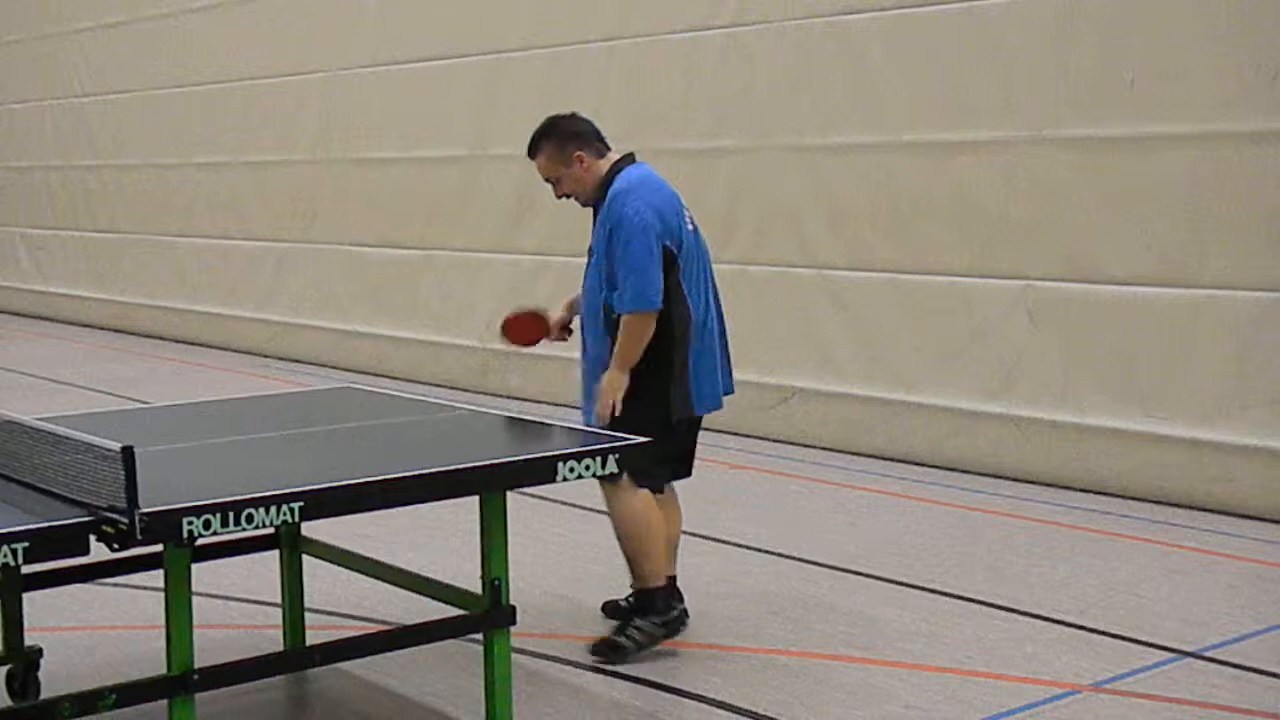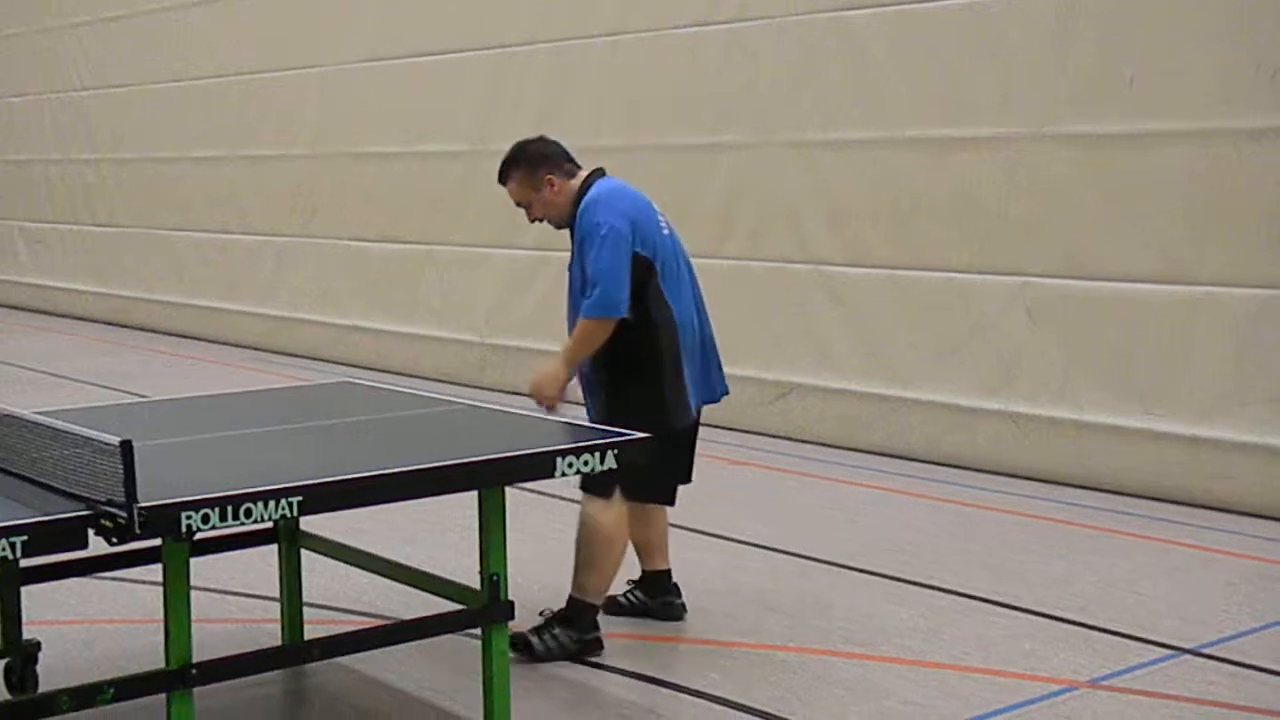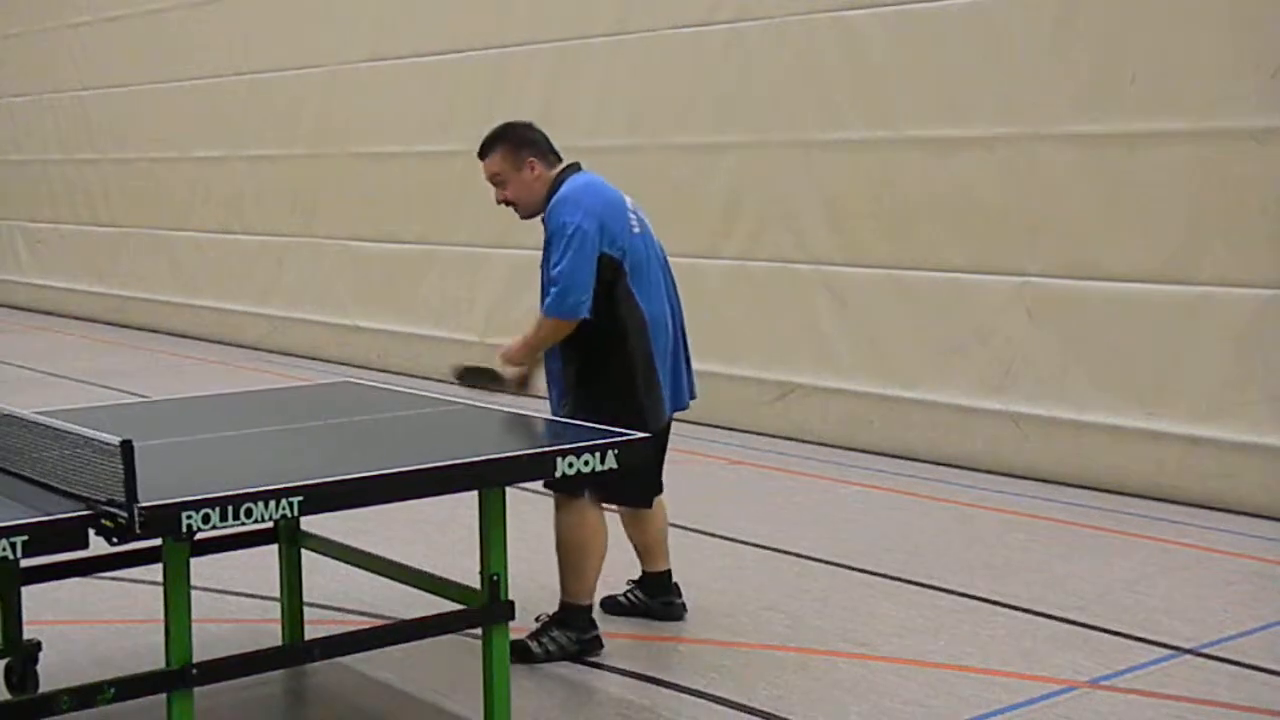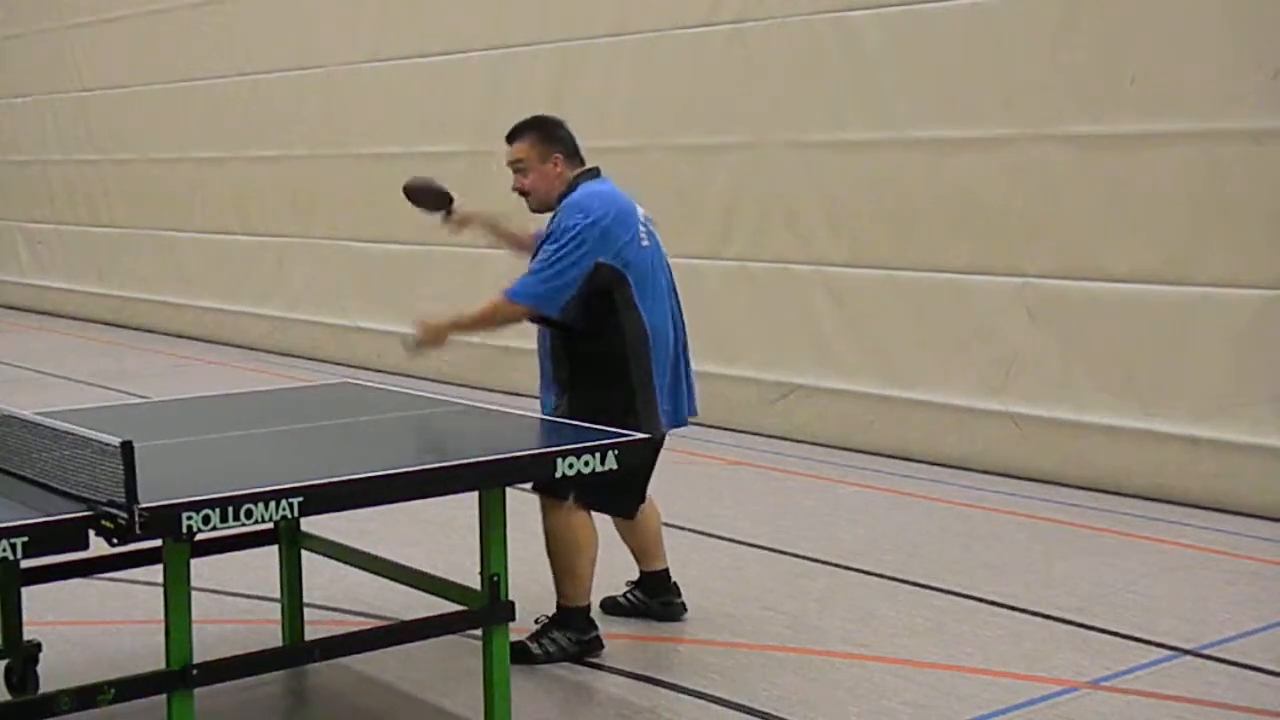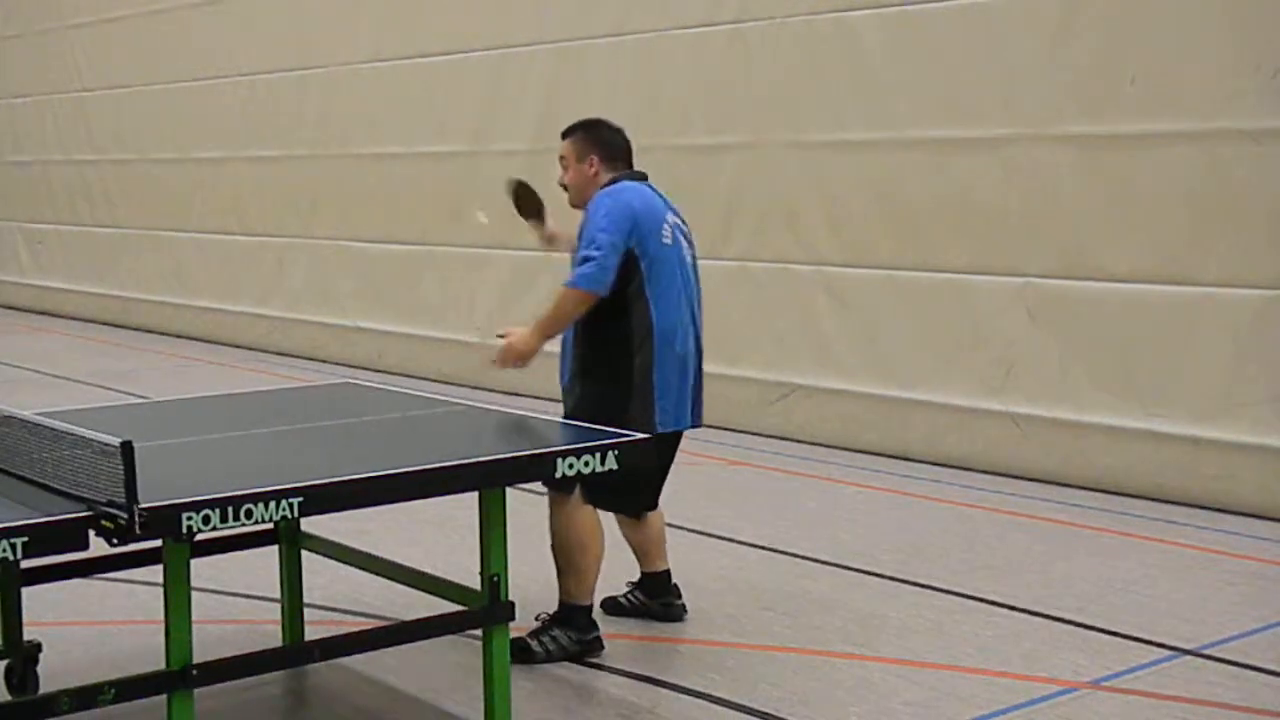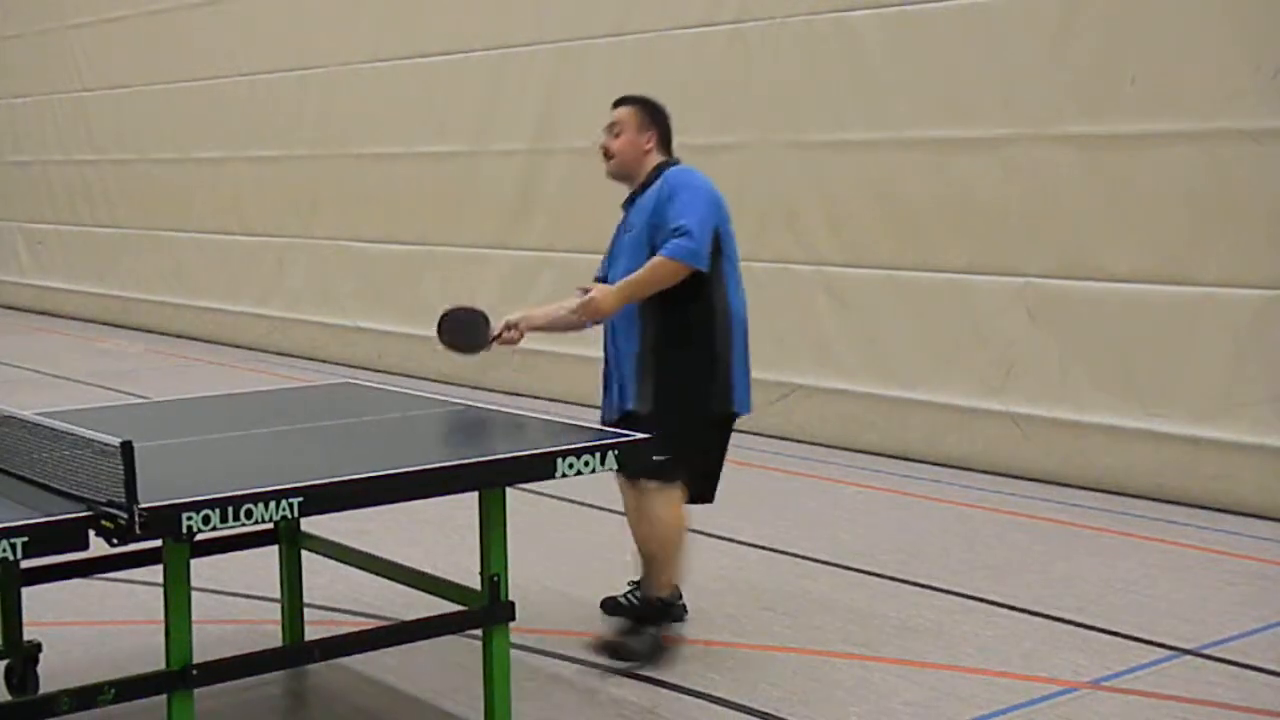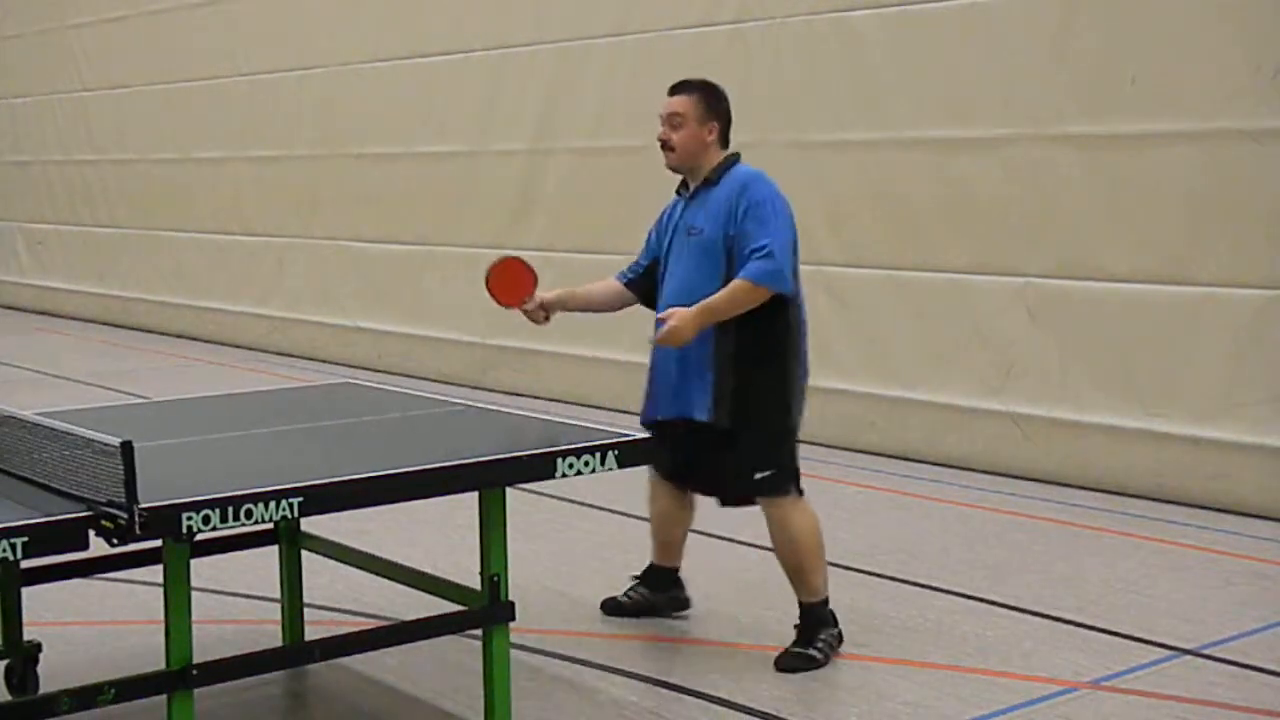
dt=0.4s
person 1, frame 1
left shoulder: (631, 199)
right shoulder: (627, 190)
left elbow: (643, 302)
left wrist: (617, 371)
right wrist: (574, 307)
left hip: (654, 371)
right hip: (672, 370)
left knee: (625, 479)
right knee: (650, 480)
left ankle: (654, 605)
right ankle: (662, 592)
person 1, frame 2
left shoulder: (600, 211)
right shoulder: (607, 203)
left elbow: (605, 310)
left wrist: (562, 370)
right wrist: (565, 364)
left hip: (642, 378)
right hip: (663, 374)
left knee: (606, 489)
right knee: (640, 483)
left ankle: (579, 621)
right ankle: (658, 587)
person 1, frame 3
left shoulder: (573, 205)
right shoulder: (588, 195)
left elbow: (567, 307)
left wrist: (526, 350)
right wrist: (539, 357)
left hip: (618, 379)
right hip: (642, 372)
left knee: (578, 490)
right knee: (631, 485)
left ankle: (575, 623)
right ankle: (659, 588)
person 1, frame 4
left shoulder: (587, 210)
right shoulder: (598, 202)
left elbow: (530, 298)
right elbow: (549, 261)
left wrist: (450, 326)
right wrist: (489, 224)
left hip: (611, 387)
right hip: (635, 380)
left knee: (562, 493)
right knee: (619, 489)
left ankle: (573, 624)
right ankle: (658, 588)
person 1, frame 5
left shoulder: (615, 201)
right shoulder: (651, 205)
left elbow: (591, 281)
left wrist: (534, 336)
right wrist: (565, 242)
left hip: (625, 384)
right hip: (661, 383)
left knee: (572, 489)
right knee: (628, 490)
left ankle: (575, 623)
right ankle: (659, 590)
person 1, frame 6
left shoulder: (682, 185)
right shoulder: (636, 211)
left elbow: (686, 253)
right elbow: (605, 307)
left wrist: (620, 294)
right wrist: (530, 321)
left hip: (689, 373)
right hip: (650, 373)
left knee: (659, 483)
right knee: (640, 477)
left ankle: (652, 614)
right ankle: (657, 590)
person 1, frame 7
left shoulder: (751, 191)
right shoulder: (677, 209)
left elbow: (768, 273)
right elbow: (634, 285)
left wrist: (698, 316)
right wrist: (559, 299)
left hip: (750, 379)
right hip: (688, 381)
left knee: (777, 494)
right knee: (667, 476)
left ankle: (819, 620)
right ankle: (662, 582)
